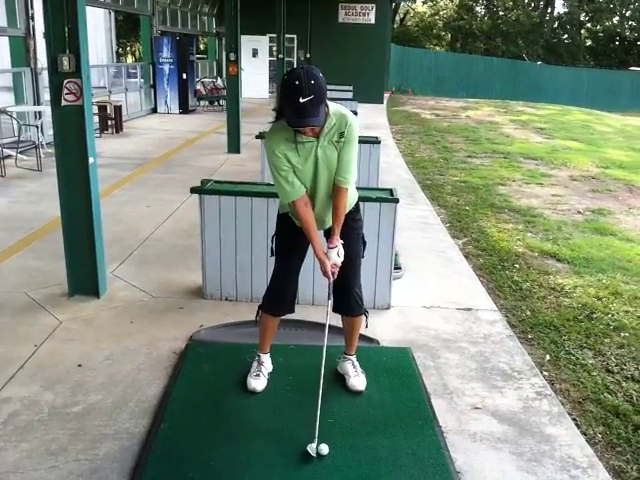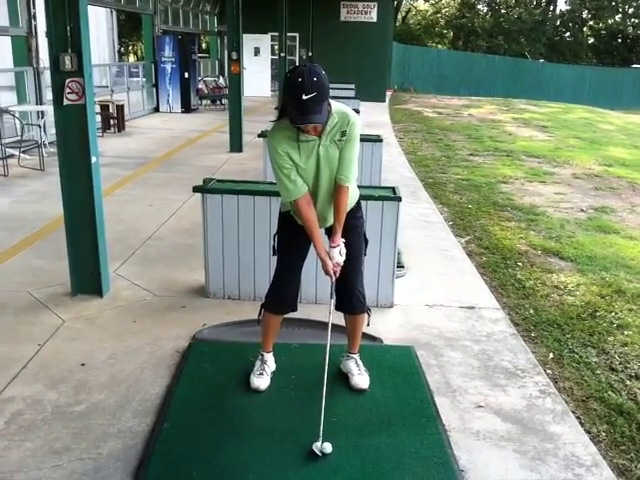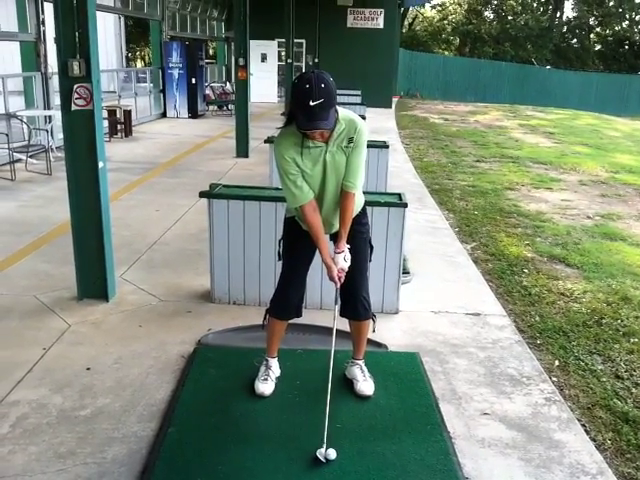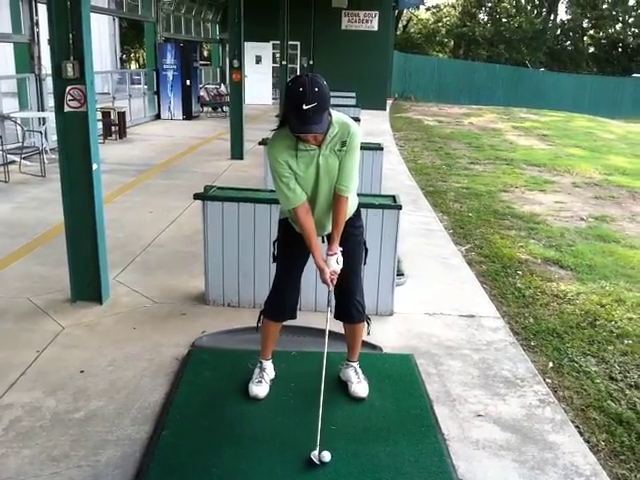
dt=0.7s
person 1, frame 1
left shoulder: (346, 123)
right shoulder: (276, 140)
left elbow: (343, 185)
right elbow: (299, 201)
left wrist: (336, 238)
right wrist: (320, 253)
left hip: (344, 212)
right hip: (296, 217)
left knee: (350, 289)
right knee: (280, 287)
left ankle: (349, 359)
right ankle: (263, 358)
person 1, frame 2
left shoulder: (347, 121)
right shoulder: (279, 138)
left elbow: (343, 183)
right elbow: (301, 199)
left wrist: (337, 238)
right wrist: (321, 252)
left hip: (345, 211)
right hip: (297, 216)
left knee: (352, 287)
right knee: (283, 286)
left ankle: (352, 357)
right ankle: (266, 357)
person 1, frame 3
left shoulder: (355, 128)
right shoulder: (286, 144)
left elbow: (350, 190)
right elbow: (307, 205)
left wrist: (342, 244)
right wrist: (326, 257)
left hip: (351, 217)
right hip: (303, 221)
left knee: (358, 293)
right knee: (288, 291)
left ankle: (357, 363)
right ankle: (270, 362)
person 1, frame 4
left shoulder: (348, 131)
right shoulder: (279, 146)
left elbow: (343, 194)
right elbow: (299, 207)
left wrist: (334, 249)
right wrist: (319, 260)
left hip: (344, 219)
right hip: (297, 224)
left knee: (352, 295)
right knee: (282, 293)
left ankle: (352, 366)
right ankle: (265, 364)
